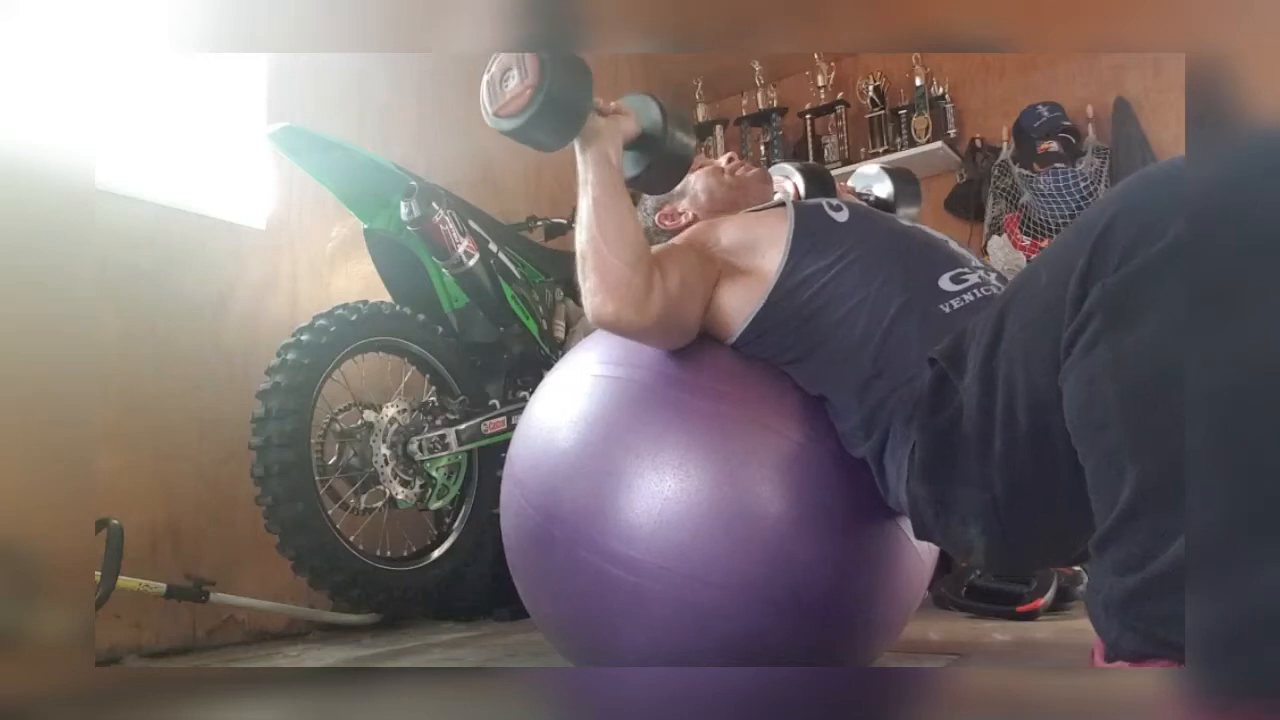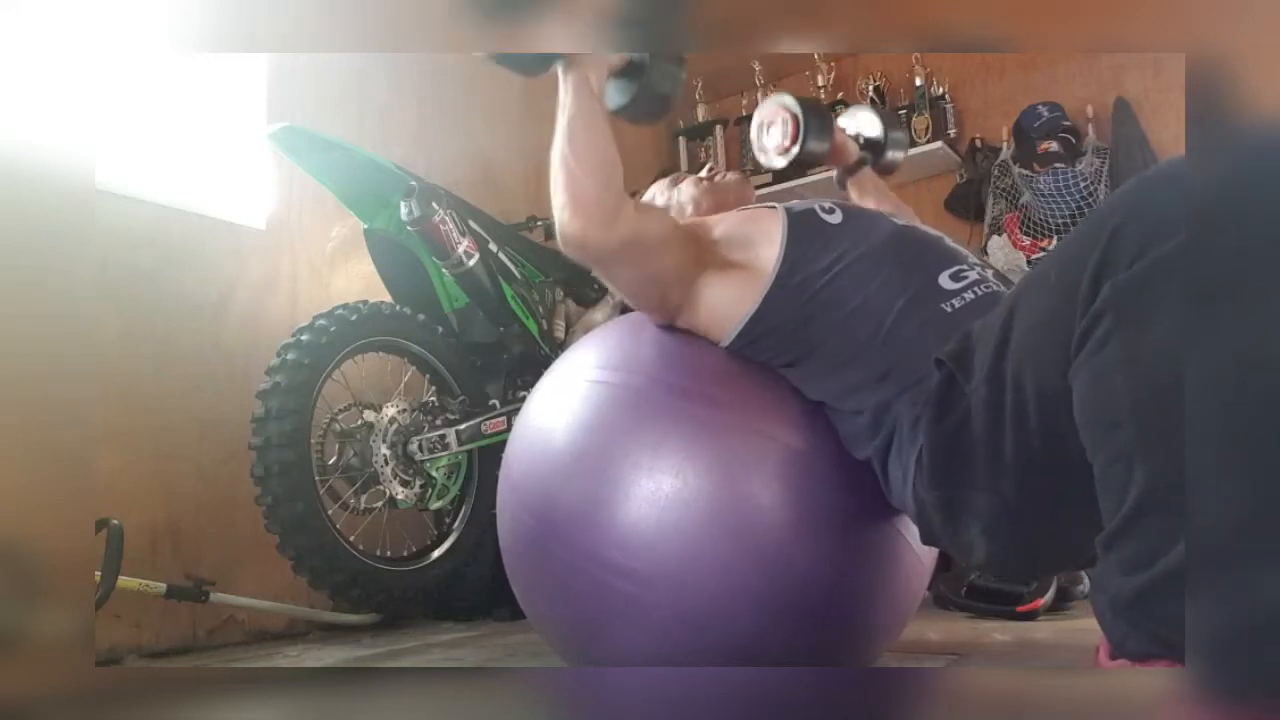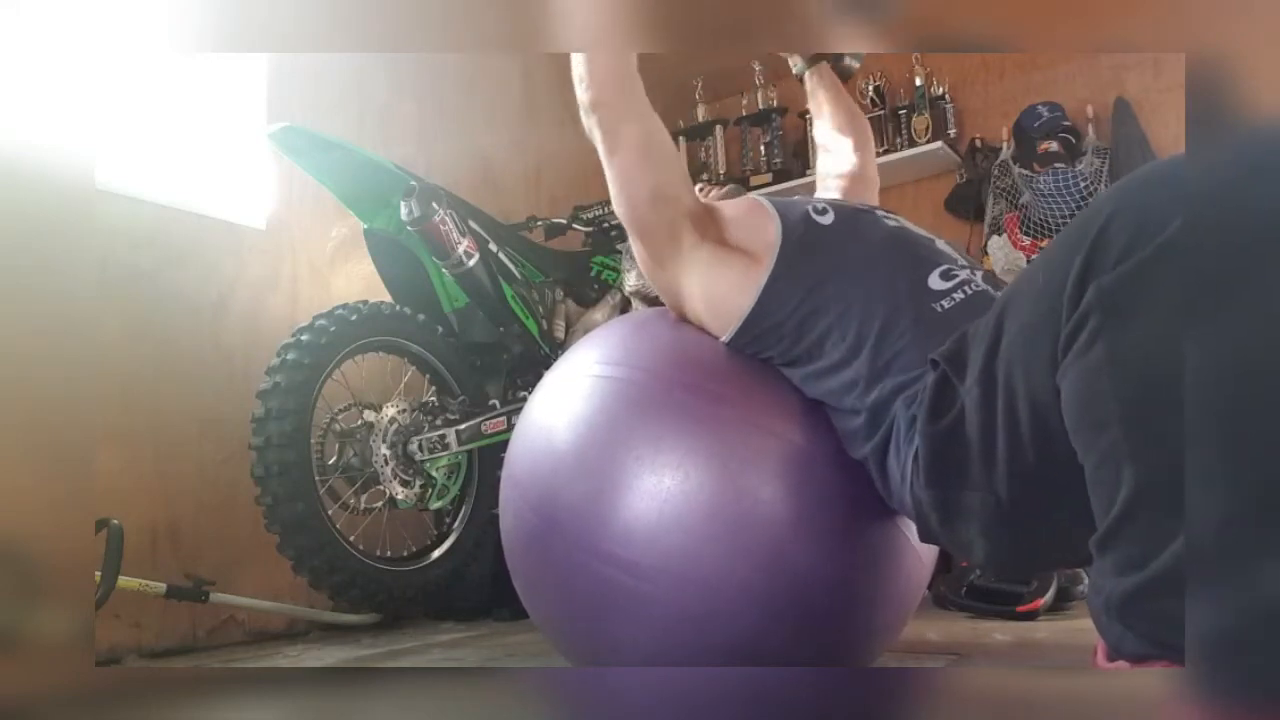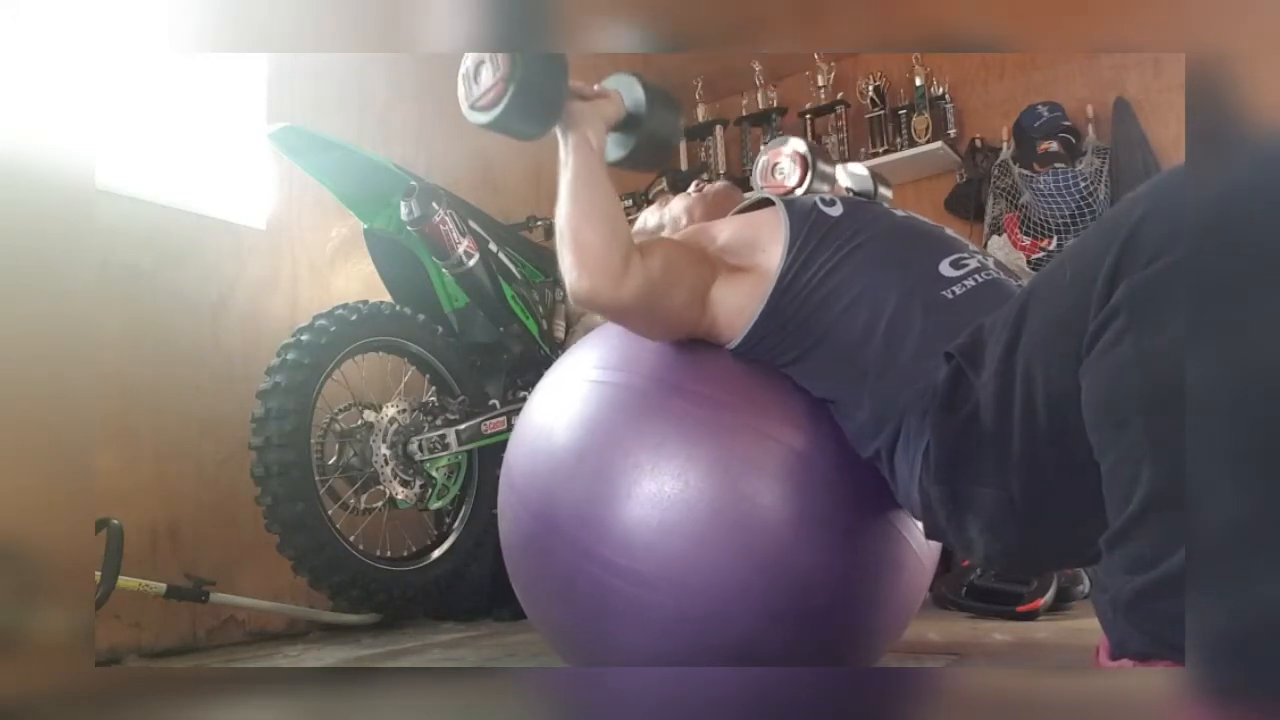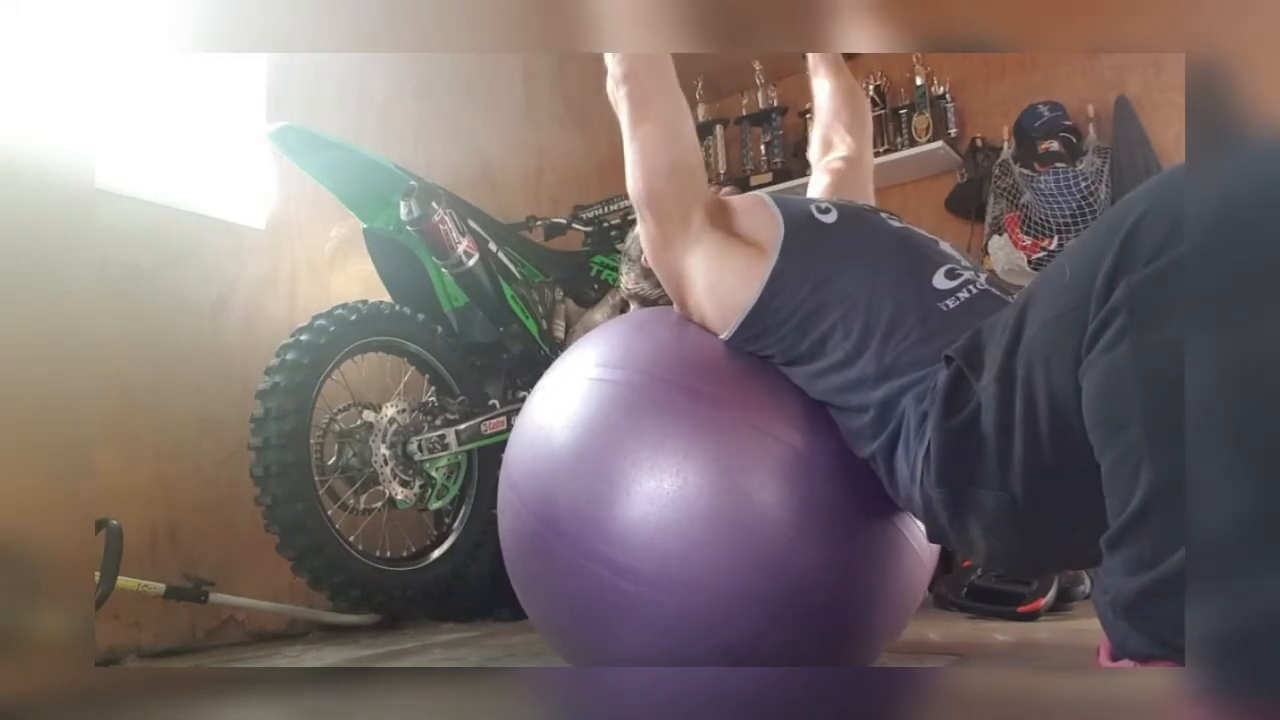
dt=1s
person 1, frame 1
left shoulder: (803, 235)
right shoulder: (707, 251)
right elbow: (621, 300)
left wrist: (855, 212)
right wrist: (598, 148)
right hip: (967, 431)
right knee: (1158, 214)
person 1, frame 2
left shoulder: (792, 239)
right shoulder: (694, 260)
left elbow: (891, 238)
right elbow: (591, 222)
left wrist: (850, 161)
right wrist: (581, 79)
right hip: (966, 428)
right ankle: (1152, 641)
person 1, frame 3
left shoulder: (800, 232)
right shoulder: (690, 252)
left elbow: (850, 149)
right elbow: (608, 105)
left wrist: (810, 63)
right hip: (964, 433)
right knee: (1159, 209)
right ankle: (1151, 645)
person 1, frame 4
left shoulder: (777, 239)
right shoulder: (698, 265)
right elbow: (602, 278)
left wrist: (836, 204)
right wrist: (581, 131)
right hip: (982, 428)
right knee: (1177, 217)
right ankle: (1154, 644)
person 1, frame 5
left shoulder: (802, 224)
right shoulder: (693, 244)
left elbow: (842, 143)
right elbow: (634, 84)
left wrist: (823, 53)
right hip: (972, 433)
right ankle: (1153, 644)
